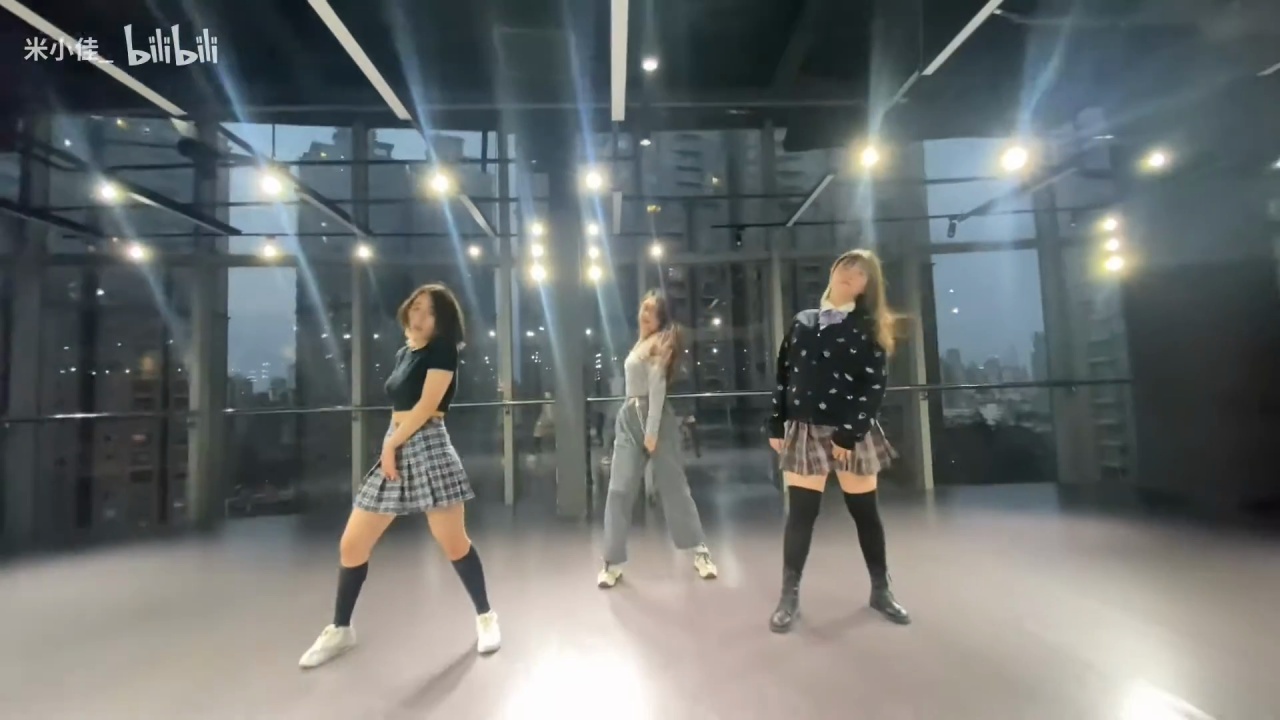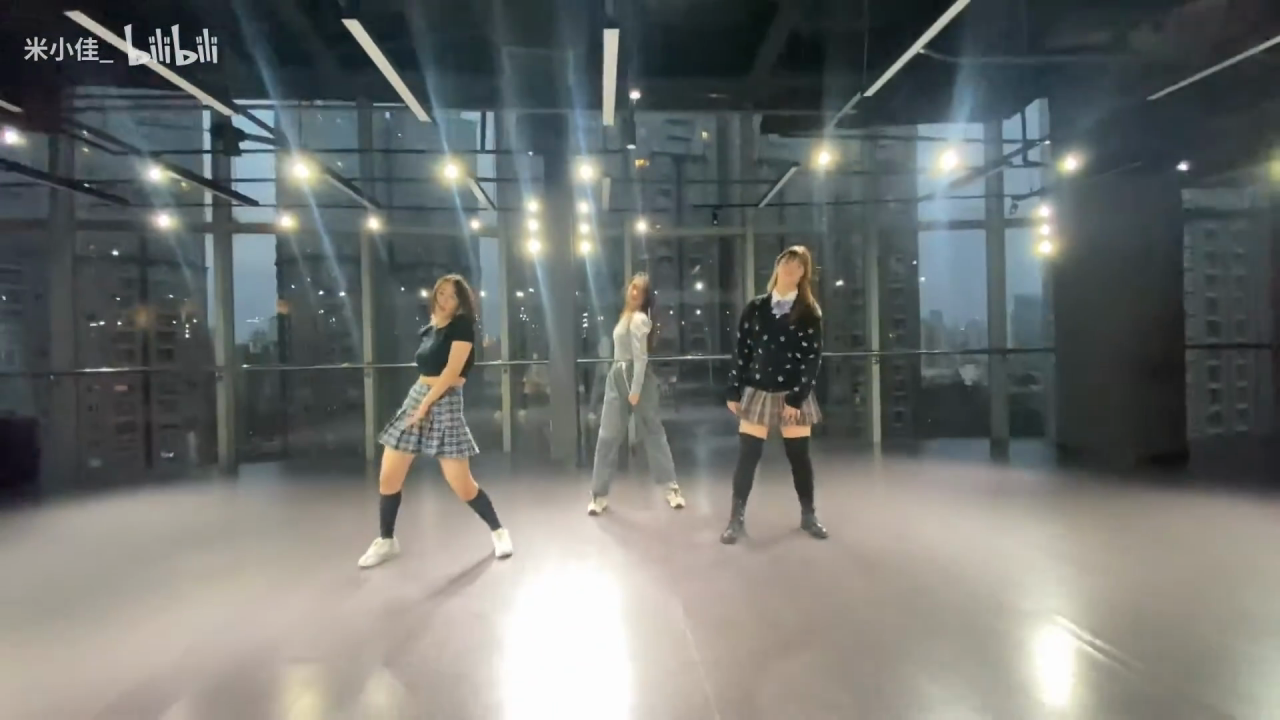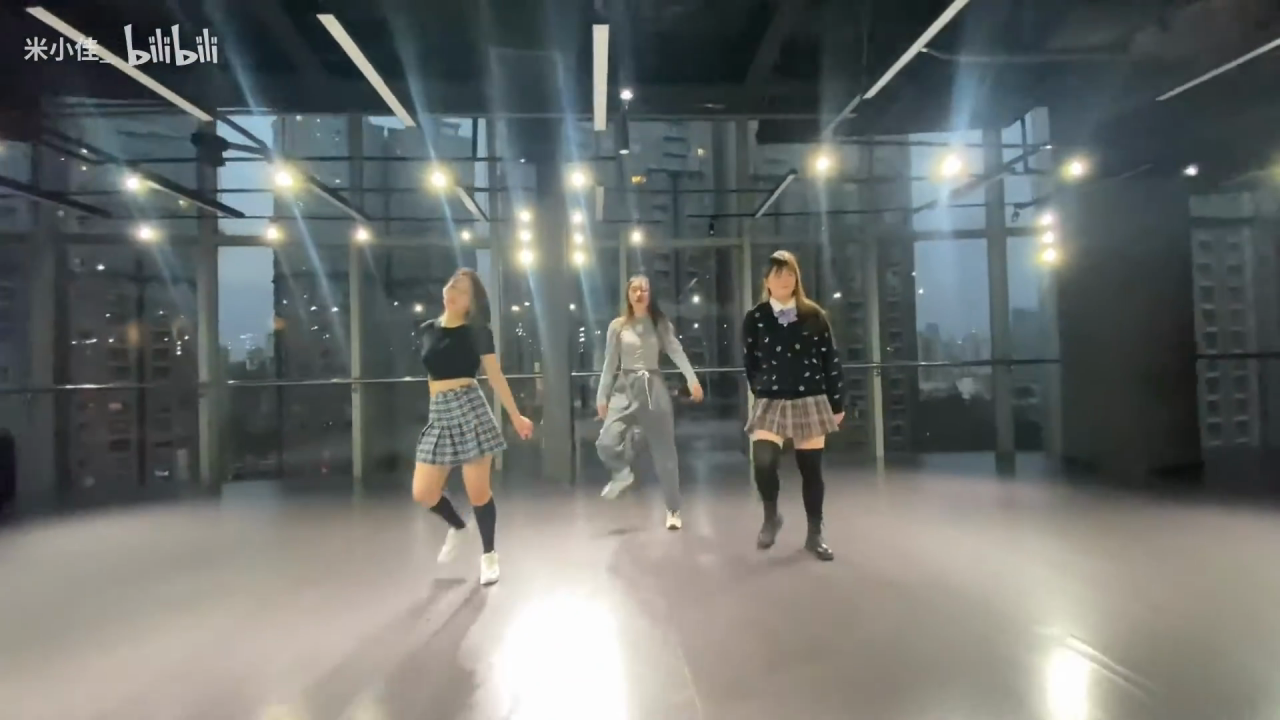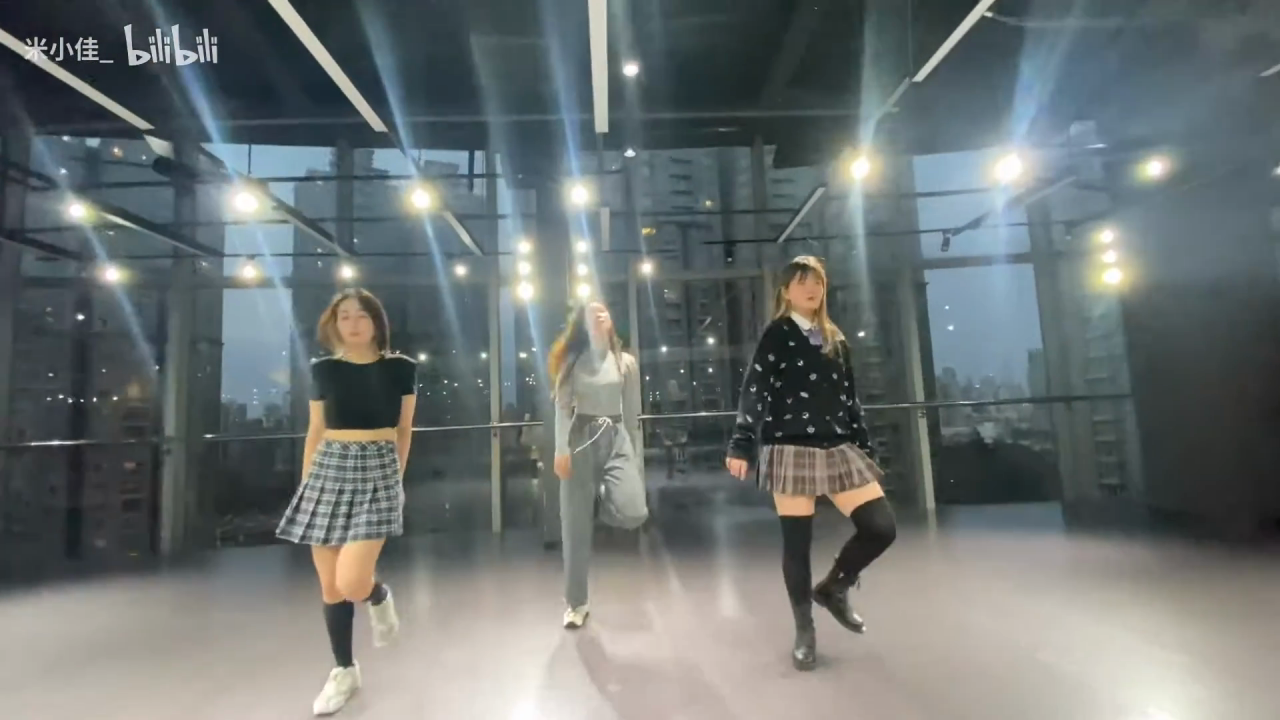
dt=0.7s
person 1, frame 1
left shoulder: (443, 348)
right shoulder: (403, 354)
left elbow: (427, 404)
left wrist: (391, 444)
right wrist: (390, 448)
left hip: (427, 446)
right hip: (395, 446)
left knee: (453, 542)
right knee: (352, 546)
left ankle: (485, 617)
right ankle: (341, 630)
person 1, frame 2
left shoulder: (462, 325)
right shoulder: (428, 331)
left elbow: (452, 370)
left wrist: (426, 405)
right wrist: (419, 405)
left hip: (446, 406)
right hip: (414, 401)
left knee: (462, 486)
right knee: (388, 478)
left ankle: (498, 531)
right ankle: (386, 541)
person 1, frame 3
left shoulder: (478, 332)
right shoulder: (428, 330)
left elbow: (495, 376)
left wrist: (515, 416)
left hip: (469, 408)
right hip: (438, 414)
left knee: (478, 491)
right knee: (422, 492)
left ankle: (489, 556)
right ankle: (456, 526)
person 1, frame 4
left shoulder: (399, 368)
right shoulder: (322, 370)
left elbow: (404, 428)
right elbow: (315, 431)
left wrist: (397, 475)
right wrist: (306, 482)
left hip: (377, 470)
right hip: (329, 470)
left knee: (350, 583)
right knee: (331, 587)
left ankle: (380, 597)
person 2, frame 1
left shoulder: (867, 325)
right shoulder: (802, 321)
left elbow: (874, 384)
right elbow: (783, 374)
left wrist: (849, 435)
right wrist: (776, 425)
left hip: (851, 431)
right hip: (803, 430)
left knee: (865, 513)
right knee: (801, 514)
left ankle: (880, 590)
right ankle: (789, 597)
person 2, frame 2
left shoulder: (808, 311)
right shoulder: (755, 308)
left elbow: (810, 357)
right elbow: (742, 352)
left wrist: (797, 397)
right wrist: (734, 392)
left hip: (794, 394)
right hip: (757, 392)
left knee: (799, 456)
right knee: (747, 455)
person 2, frame 3
left shoulder: (813, 315)
right shoulder: (755, 318)
left elbow: (830, 361)
right elbow: (751, 364)
left wrist: (836, 403)
left hip: (810, 401)
right hip: (771, 403)
left knee: (811, 470)
right knee: (763, 461)
right ankle: (771, 516)
person 2, frame 4
left shoulder: (835, 339)
right shoulder: (777, 335)
left elbow: (848, 398)
right elbow: (755, 390)
left wrist: (864, 448)
right wrist: (741, 445)
left hip: (838, 448)
right hip: (789, 450)
left knee: (881, 526)
right knee: (797, 542)
left ankle: (832, 588)
right ankle: (805, 631)
person 3, frame 1
left shoulder: (657, 345)
right shoulder: (641, 343)
left elbow: (657, 390)
left wrist: (652, 431)
left hip: (653, 418)
right hip: (628, 418)
left knee: (673, 486)
right knee: (620, 488)
left ankle: (700, 552)
right ankle: (612, 562)
person 3, frame 2
left shoulder: (639, 318)
right shoulder: (627, 316)
left elbow: (641, 356)
left wrist: (636, 389)
left hip: (637, 378)
right hip: (616, 378)
left knee: (652, 433)
right knee: (608, 436)
right ankle: (599, 494)
person 3, frame 3
left shoulder: (661, 325)
right shoulder: (618, 326)
left elbow: (677, 353)
right elbow: (610, 363)
left wrist: (692, 378)
right wrist: (602, 396)
left hip: (654, 387)
right hip: (625, 387)
left knee: (665, 452)
right knee: (607, 444)
left ankle: (673, 509)
right ankle: (622, 473)
person 3, frame 4
left shoulder: (627, 363)
right shoulder: (573, 361)
left elbow: (632, 411)
right elbow: (563, 407)
left wrist: (637, 452)
right wrist: (561, 449)
left hip: (616, 437)
right hip: (582, 439)
left knee: (633, 511)
right knee: (575, 524)
left ankle: (602, 502)
